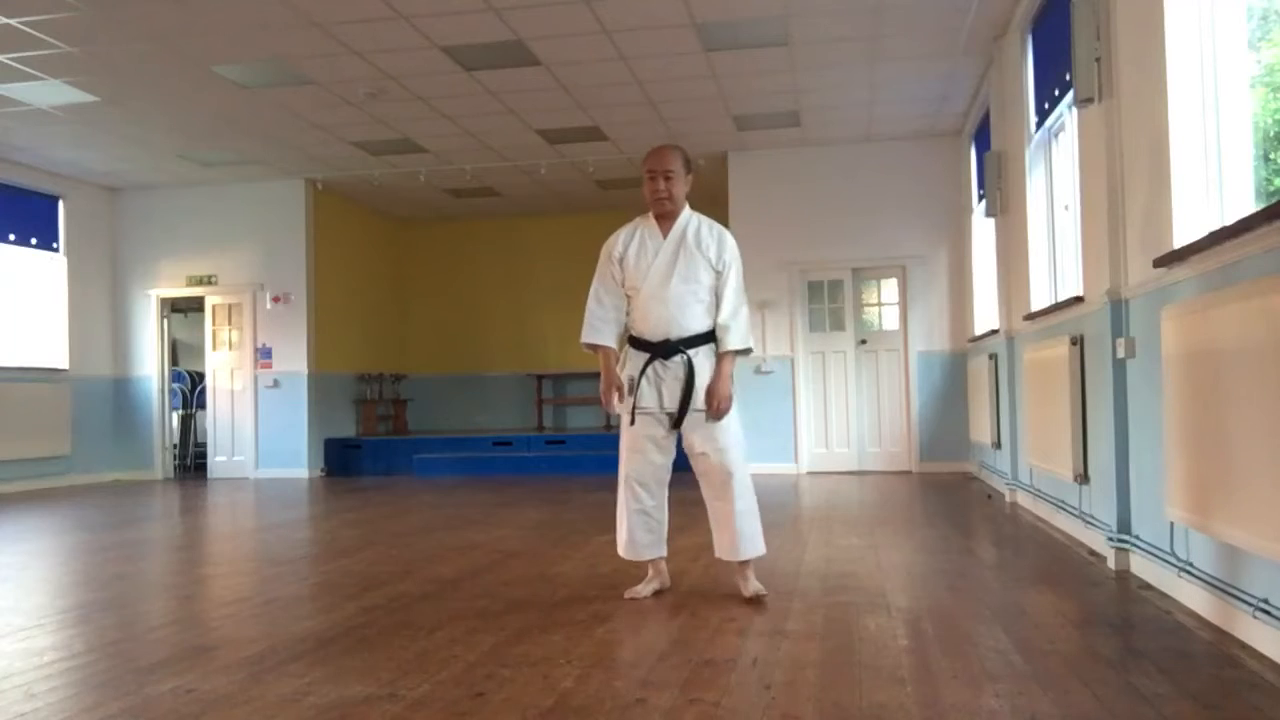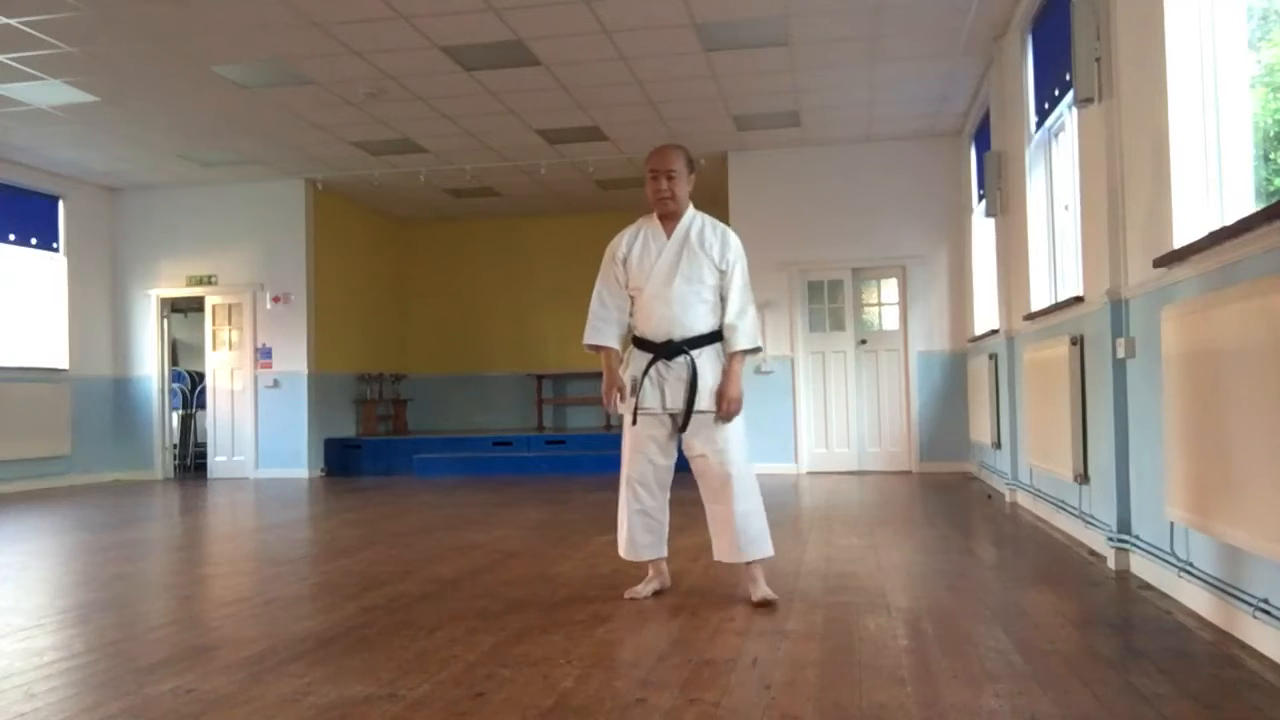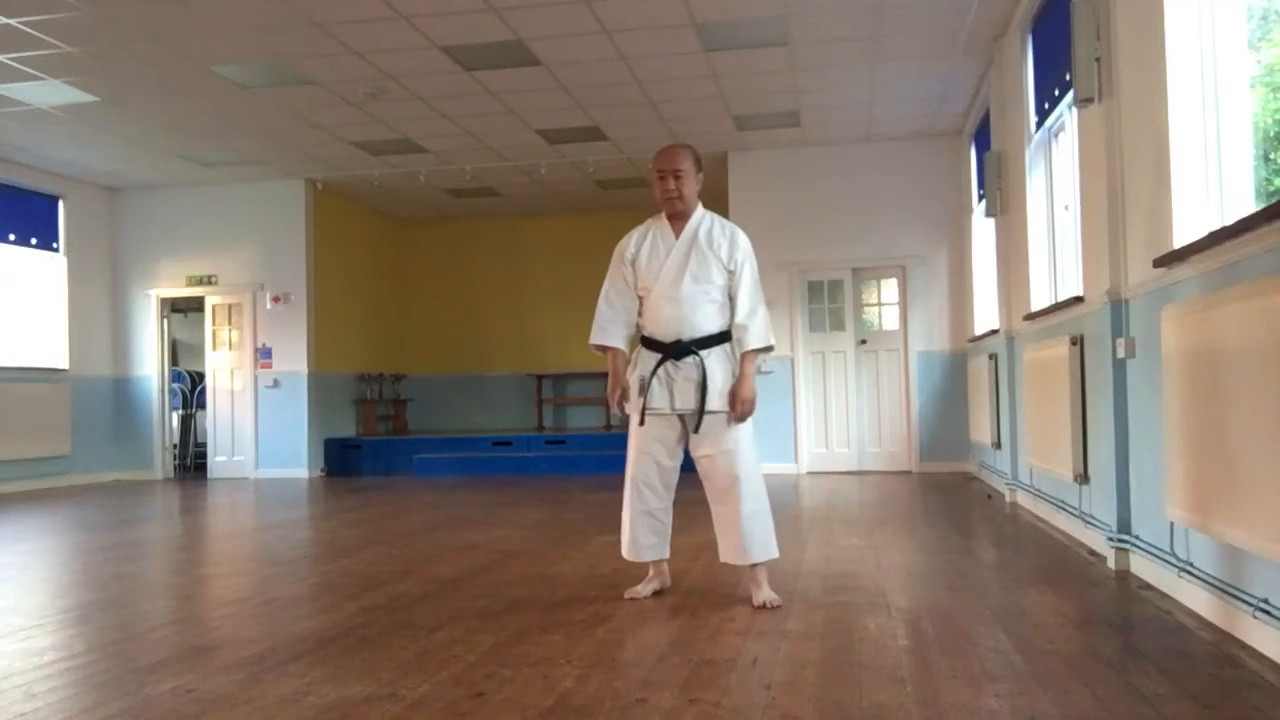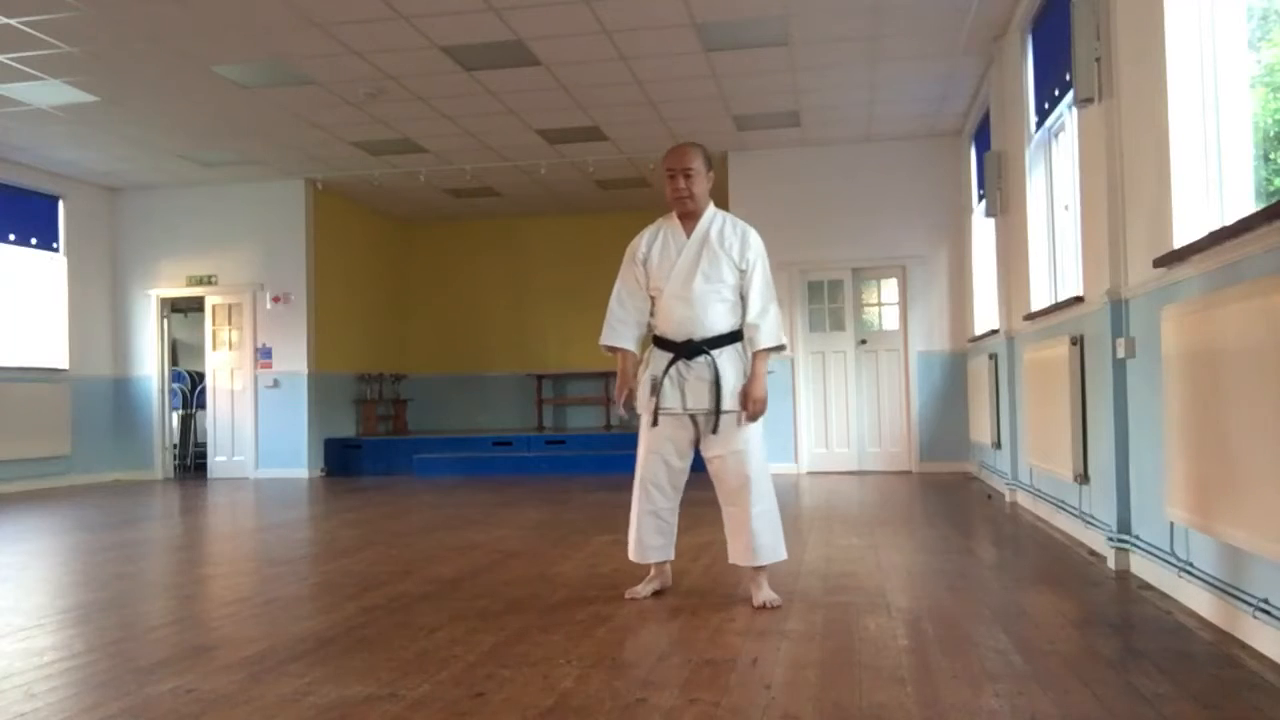
dt=0.1s
person 1, frame 1
left shoulder: (715, 238)
right shoulder: (622, 243)
left elbow: (732, 311)
right elbow: (606, 309)
left wrist: (724, 374)
right wrist: (608, 369)
left hip: (701, 366)
right hip: (643, 369)
left knee: (725, 468)
right knee: (641, 474)
left ankle: (743, 566)
right ankle: (656, 569)
person 1, frame 2
left shoulder: (719, 238)
right shoulder: (626, 243)
left elbow: (738, 311)
right elbow: (609, 309)
left wrist: (734, 376)
right wrist: (611, 369)
left hip: (705, 368)
right hip: (646, 370)
left knee: (728, 472)
right knee: (642, 474)
left ankle: (753, 573)
right ankle: (656, 569)
person 1, frame 3
left shoulder: (729, 238)
right shoulder: (635, 243)
left elbow: (748, 311)
right elbow: (617, 310)
left wrist: (746, 376)
right wrist: (616, 370)
left hip: (713, 368)
right hip: (653, 370)
left knee: (735, 473)
right knee: (647, 475)
left ankle: (757, 575)
right ankle: (657, 569)
person 1, frame 4
left shoulder: (740, 236)
right shoulder: (647, 242)
left elbow: (760, 310)
right elbow: (629, 310)
left wrist: (758, 375)
right wrist: (626, 370)
left hip: (724, 367)
right hip: (665, 370)
left knee: (743, 473)
right knee: (655, 475)
left ankle: (758, 576)
right ankle: (659, 569)
